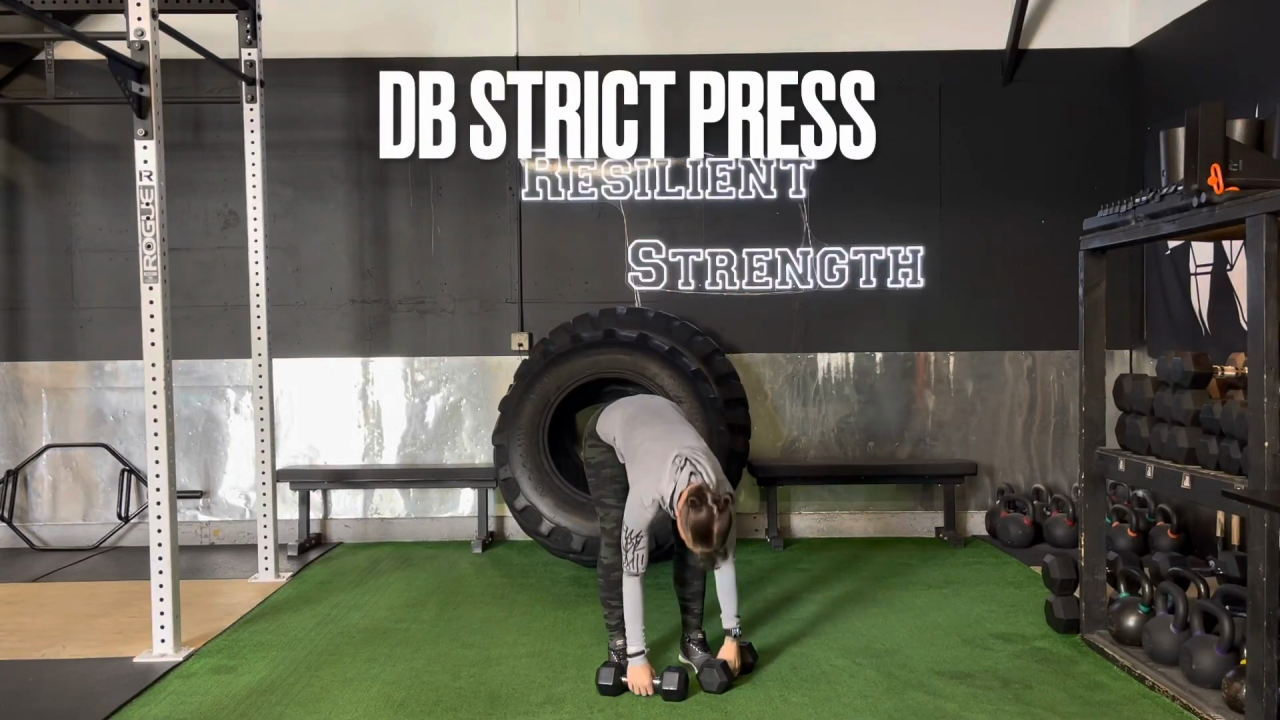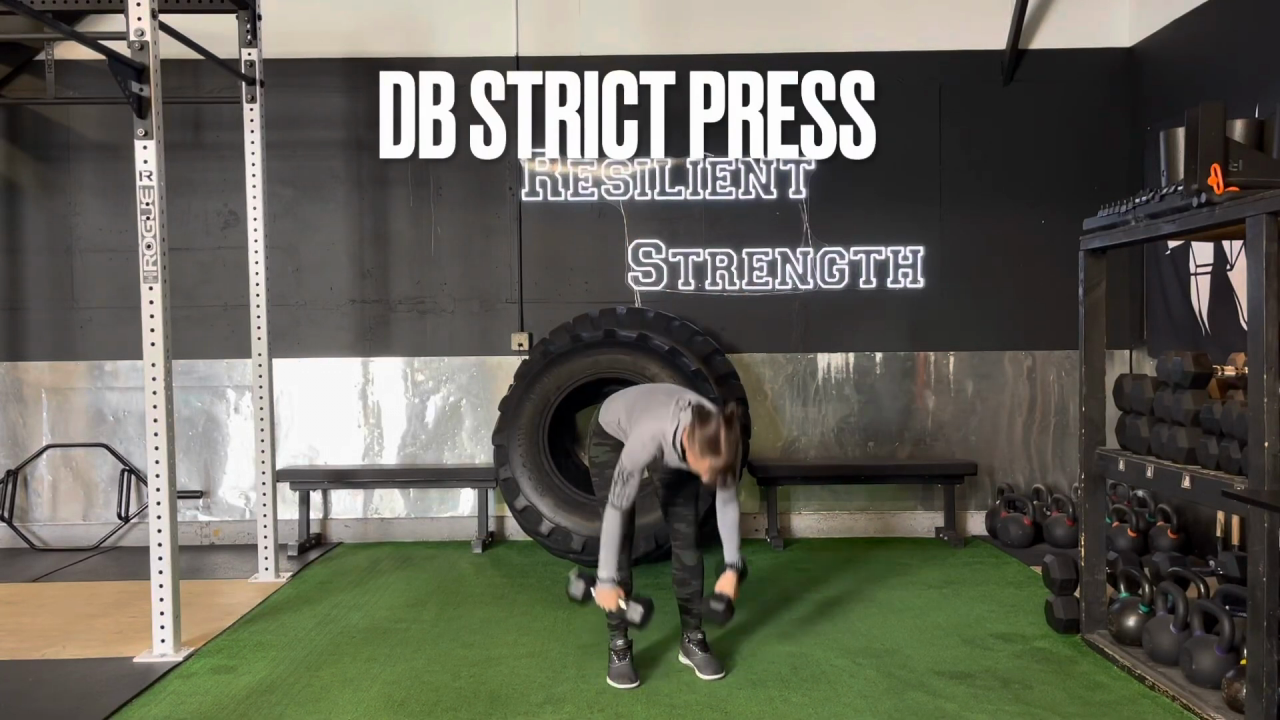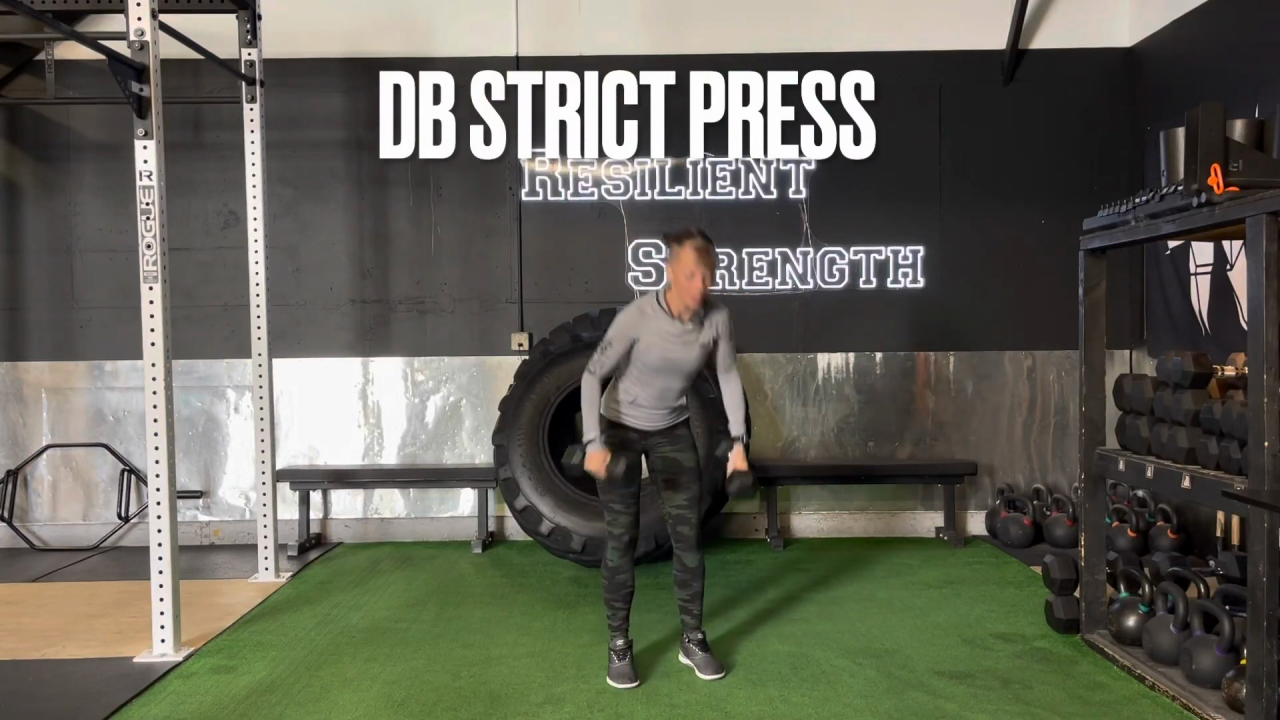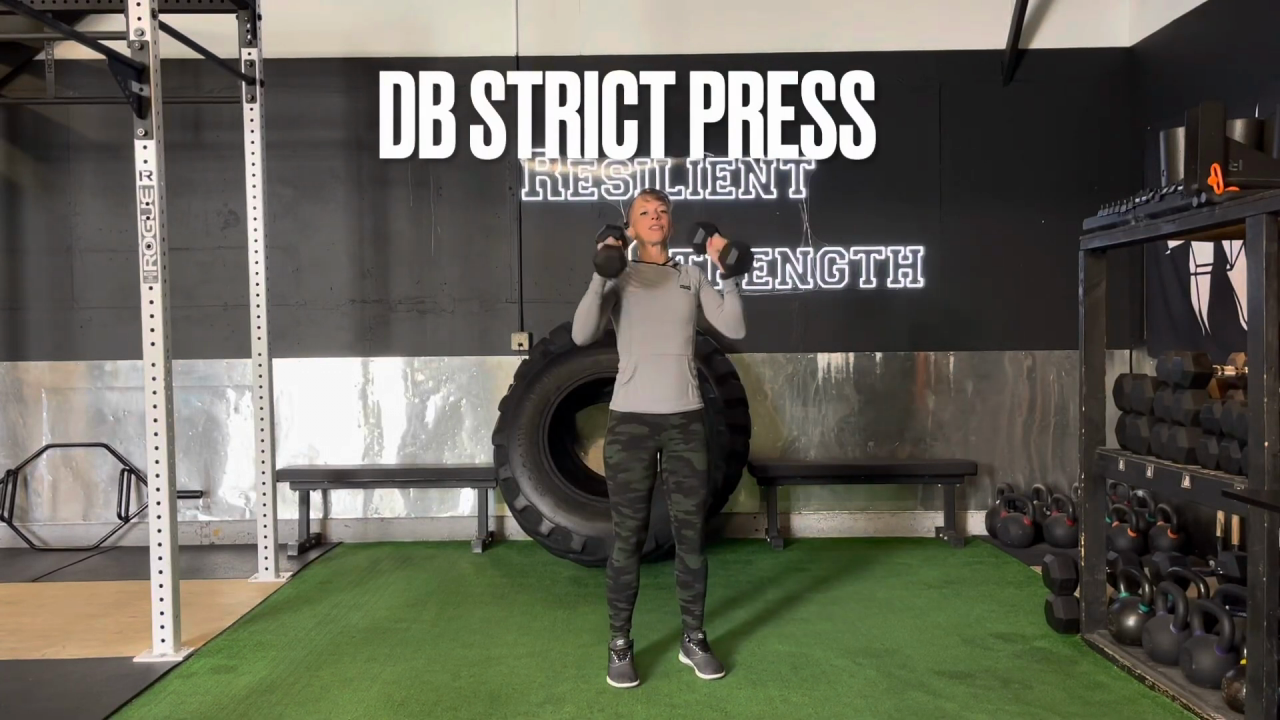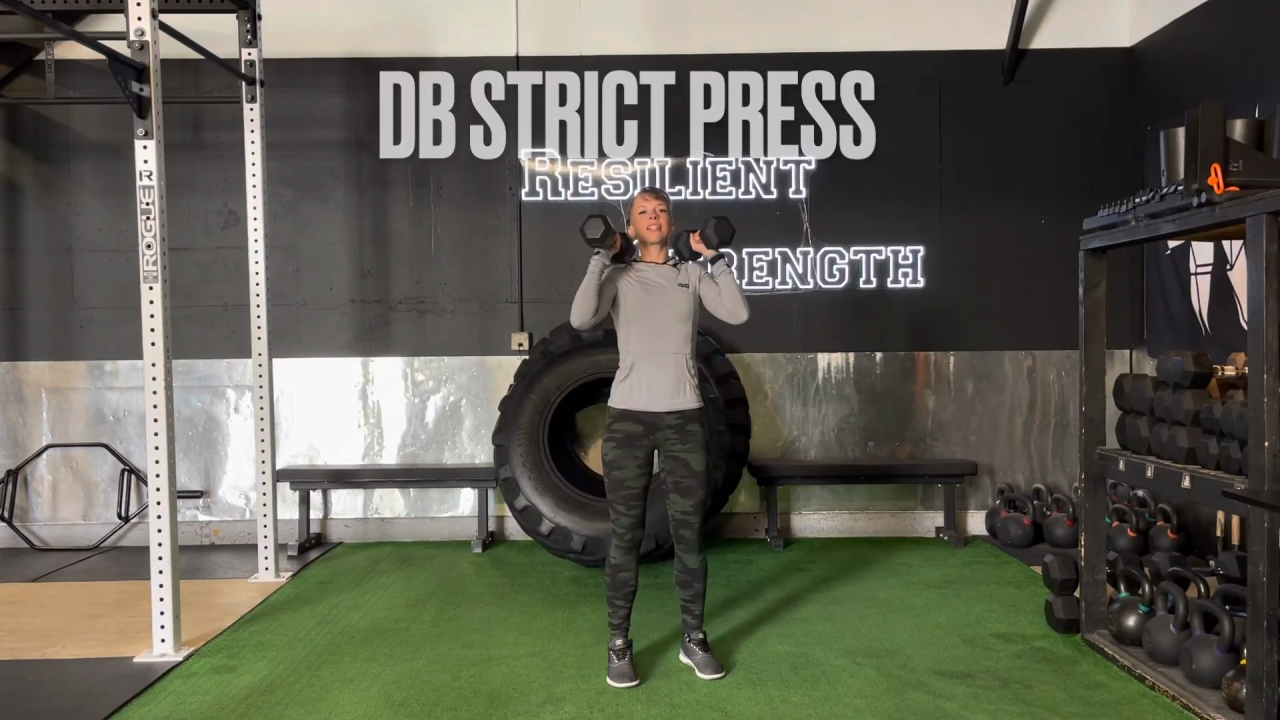
dt=0.5s
person 1, frame 1
left shoulder: (719, 494)
right shoulder: (649, 493)
left elbow: (724, 562)
right elbow: (632, 573)
left wrist: (732, 635)
right wrist: (637, 656)
right hip: (609, 432)
left knee: (701, 553)
right knee: (615, 537)
left ankle: (693, 638)
right ankle: (618, 645)
person 1, frame 2
left shoulder: (719, 444)
right shoulder: (650, 435)
left elbow: (728, 500)
right elbow: (616, 507)
left wrist: (732, 566)
right wrist: (605, 579)
left hip: (670, 424)
right hip: (614, 433)
left knee: (686, 538)
right knee: (620, 538)
left ankle: (692, 639)
right ankle: (618, 646)
person 1, frame 3
left shoulder: (717, 318)
right shoulder: (637, 316)
left elbow: (728, 376)
right elbow: (592, 376)
left wrist: (738, 439)
right wrist: (594, 440)
left hip: (673, 429)
right hip: (622, 428)
left knee: (687, 533)
right knee: (621, 536)
left ankle: (693, 639)
right ankle: (618, 645)
person 1, frame 4
left shoulder: (692, 276)
right shoulder: (619, 276)
left elbow: (735, 330)
right elbow: (581, 335)
left wrist: (726, 270)
right wrist: (601, 273)
left hip: (686, 421)
right hip: (631, 420)
left knee: (691, 533)
right knee: (628, 536)
left ankle: (694, 640)
right ankle: (620, 645)
person 1, frame 5
left shoulder: (693, 275)
right shoulder: (618, 277)
left elbow: (738, 313)
right elbow: (581, 318)
left wrist: (713, 257)
right wrist: (601, 258)
left hip: (684, 419)
right hip: (628, 418)
left knee: (689, 531)
right knee: (625, 533)
left ankle: (694, 639)
right ankle: (619, 645)
